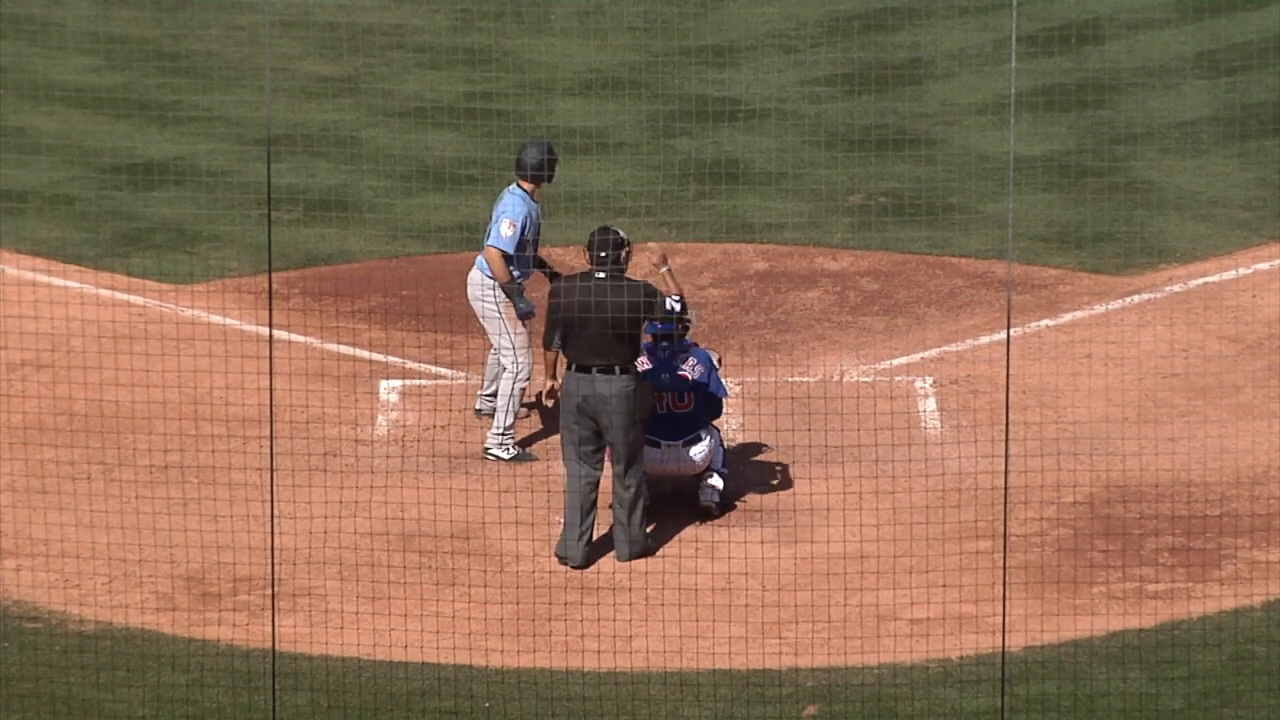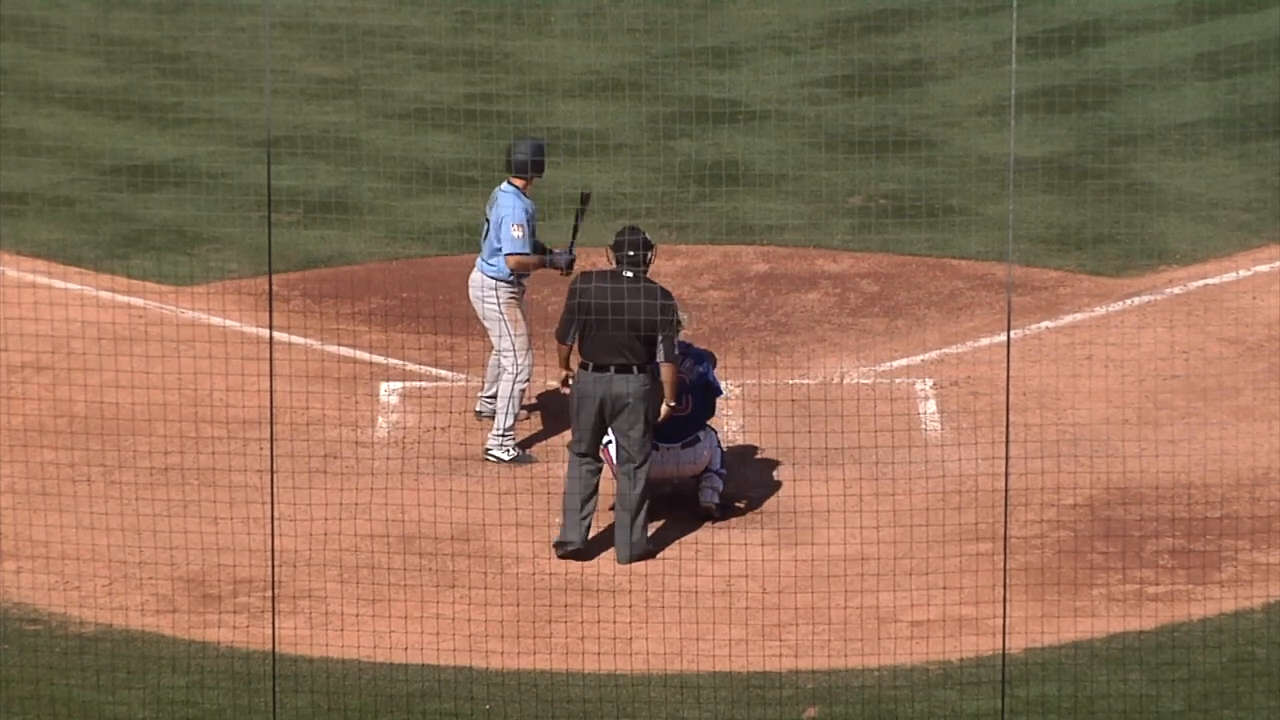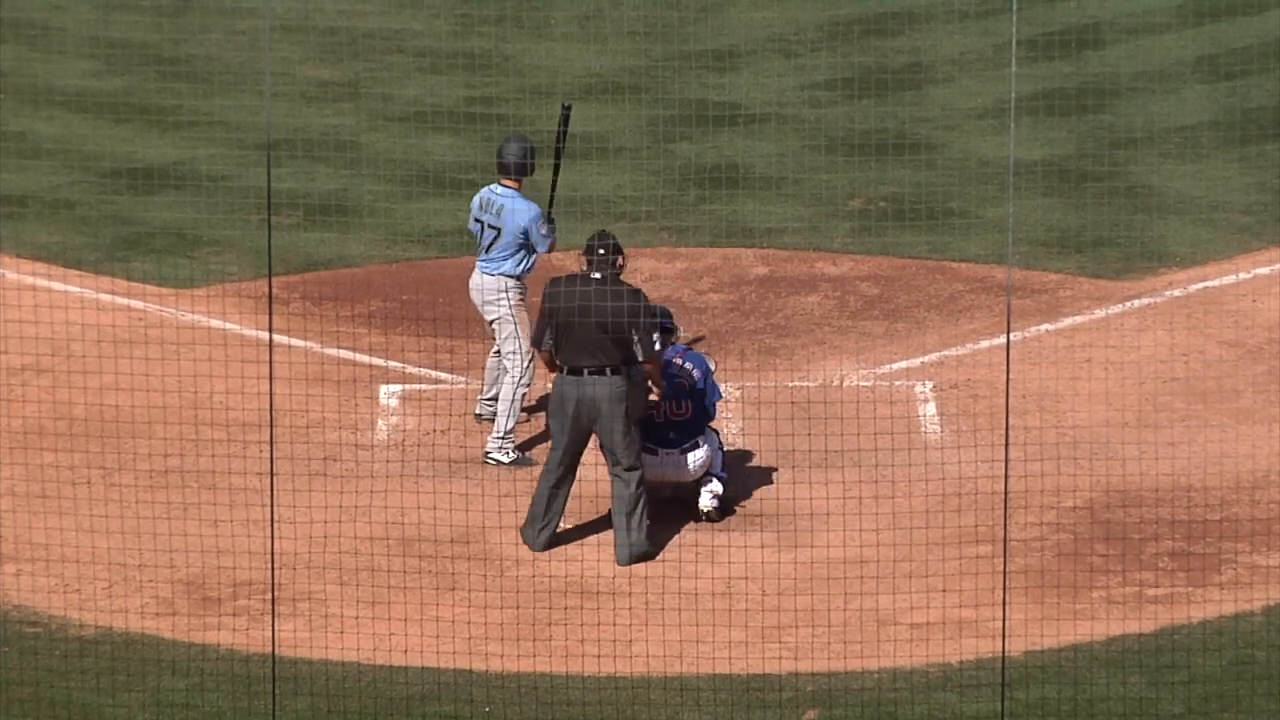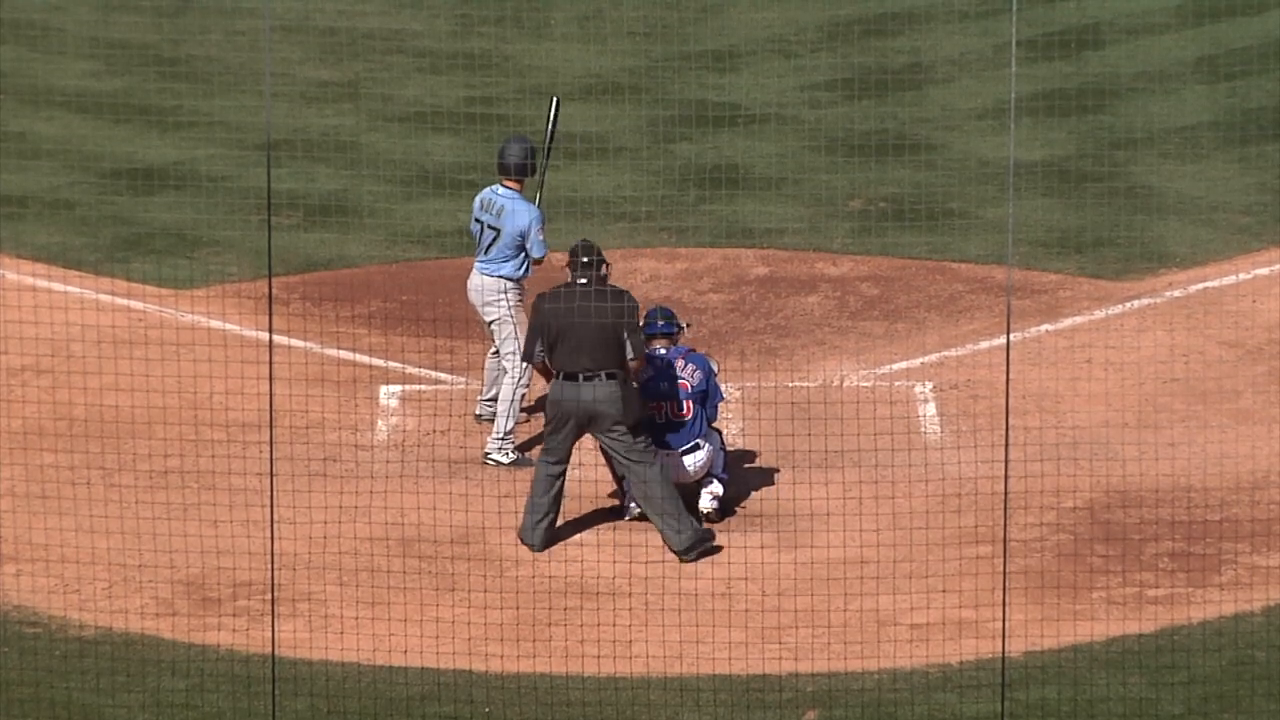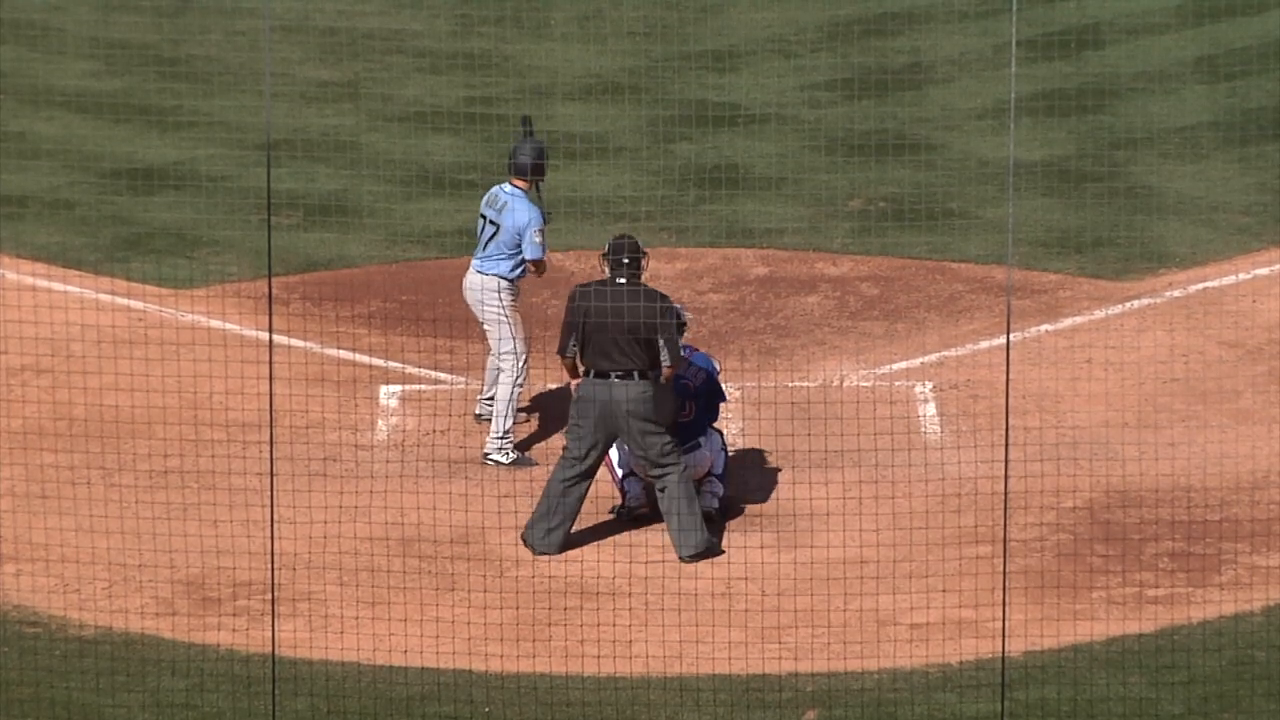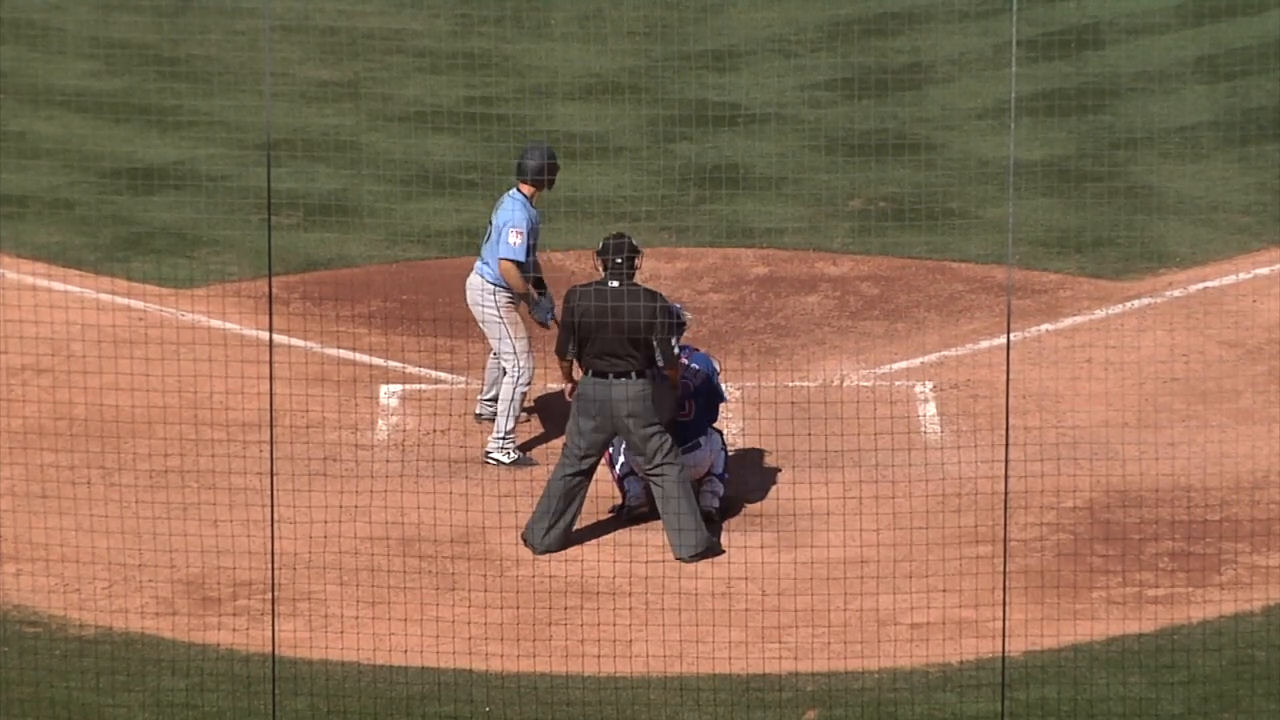
dt=0.5s
person 1, frame 1
left shoulder: (563, 288)
right shoulder: (637, 292)
left elbow: (552, 343)
right elbow: (676, 304)
left wrist: (550, 379)
right wrist: (663, 267)
left hip: (577, 385)
right hip: (620, 386)
left knee: (580, 470)
right knee: (627, 469)
left ankle: (574, 548)
right ankle: (630, 542)
person 1, frame 2
left shoulder: (584, 284)
right shoulder: (660, 297)
left elbow: (565, 336)
right elbow: (667, 357)
left wrist: (564, 368)
right wrist: (669, 398)
left hip: (590, 380)
right hip: (635, 386)
left knee: (583, 457)
right knee: (633, 466)
left ankle: (573, 537)
right ankle: (631, 544)
person 1, frame 3
left shoulder: (557, 288)
right shoulder: (633, 298)
left elbow: (543, 344)
right elbow: (647, 356)
left wrist: (556, 371)
right wrist: (656, 384)
left hip: (569, 385)
right hip: (614, 388)
left knee: (559, 463)
right knee: (626, 468)
left ankle: (538, 533)
right ankle: (630, 546)
person 1, frame 4
left shoulder: (545, 301)
right shoulder: (622, 299)
left elbow: (535, 357)
right elbow: (636, 359)
right wrist: (624, 381)
left hip: (565, 392)
right hip: (611, 392)
left knee: (551, 461)
right knee: (644, 466)
left ankle: (535, 533)
right ankle: (686, 539)
person 1, frame 5
left shoulder: (582, 295)
right shoulder: (658, 302)
left elbow: (567, 351)
right elbow: (669, 363)
left wrist: (575, 378)
right wrist: (657, 388)
left hip: (593, 392)
right hip: (641, 393)
left knee: (573, 467)
right knee: (668, 469)
left ankle: (542, 537)
right ankle: (692, 543)
person 1, frame 6
left shoulder: (577, 297)
right shoulder: (654, 303)
left elbow: (565, 353)
right elbow: (668, 362)
left wrist: (569, 381)
right wrist: (674, 387)
left hip: (592, 391)
right hip: (639, 393)
left knee: (573, 465)
right knee: (664, 468)
left ankle: (542, 536)
right ankle: (692, 542)
person 2, frame 1
left shoulder: (517, 196)
right shoulder: (519, 207)
right elbow: (493, 253)
left wrist: (546, 269)
right wrist: (517, 297)
left hip: (485, 282)
right hip: (493, 289)
left knee: (505, 345)
right knee: (518, 362)
left ankle: (488, 401)
right ankle: (499, 443)
person 2, frame 2
left shoulder: (504, 193)
right shoulder: (516, 206)
right elbow: (516, 260)
left wrist: (551, 253)
right wrist: (552, 260)
left hip: (489, 281)
right hip: (497, 289)
left knee: (506, 347)
right knee: (517, 363)
left ankle: (489, 403)
right ankle: (500, 444)
person 2, frame 3
left shoulder: (482, 196)
right shoulder: (528, 210)
right elbow: (547, 247)
right wrist: (549, 230)
left hip: (481, 279)
right hip: (504, 288)
left knee: (503, 347)
right knee: (519, 365)
left ankle: (489, 407)
right ankle: (500, 446)
person 2, frame 4
left shoulder: (483, 197)
right shoulder: (528, 213)
right elbow: (537, 259)
left hip: (479, 280)
right hip: (503, 290)
left knee: (501, 348)
right knee: (518, 365)
left ankle: (487, 407)
right ankle: (499, 447)
person 2, frame 5
left shoulder: (493, 194)
right shoulder: (529, 212)
right elbow: (536, 266)
right wrist: (541, 264)
left hip: (476, 278)
right hip: (496, 287)
left knee: (501, 349)
right knee: (513, 363)
left ankle: (488, 406)
right ankle: (498, 446)
person 2, frame 6
left shoulder: (520, 204)
right shoulder: (518, 213)
left elbow: (528, 255)
right elbow: (507, 267)
left wrist: (544, 294)
right wrist: (534, 303)
left hip: (484, 286)
right hip: (493, 293)
left knee: (503, 350)
right knee: (519, 366)
left ankle: (488, 406)
right ankle: (500, 447)
person 3, frame 1
left shoulder: (635, 358)
right shoulder: (703, 358)
right elbow: (715, 411)
left hip: (647, 457)
right hip: (696, 457)
right knee: (712, 433)
right ankle: (711, 495)
person 3, frame 2
right shoulder: (698, 358)
right elbow: (708, 411)
right hip: (693, 458)
left knee: (611, 433)
right knee: (709, 436)
right ankle: (710, 496)
person 3, frame 3
right shoulder: (698, 361)
right elbow: (708, 415)
left hip: (647, 465)
right hip: (694, 463)
right knee: (710, 437)
right ankle: (709, 498)
person 3, frame 4
right shoulder: (699, 363)
right elbow: (711, 416)
right hip: (695, 464)
right knee: (713, 437)
left ankle: (634, 500)
right ankle: (711, 499)
person 3, frame 5
right shoulder: (703, 362)
right elbow: (712, 416)
right hip: (695, 462)
right knee: (714, 437)
left ankle: (634, 497)
right ankle: (709, 499)
person 3, frame 6
right shoulder: (703, 363)
right elbow: (711, 417)
right hip: (695, 464)
left knee: (616, 438)
right knee: (714, 438)
left ankle: (635, 499)
right ankle: (709, 501)
